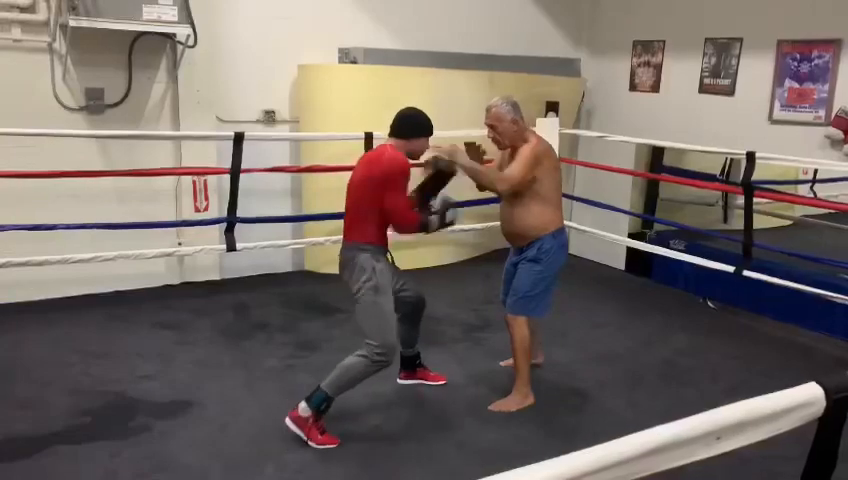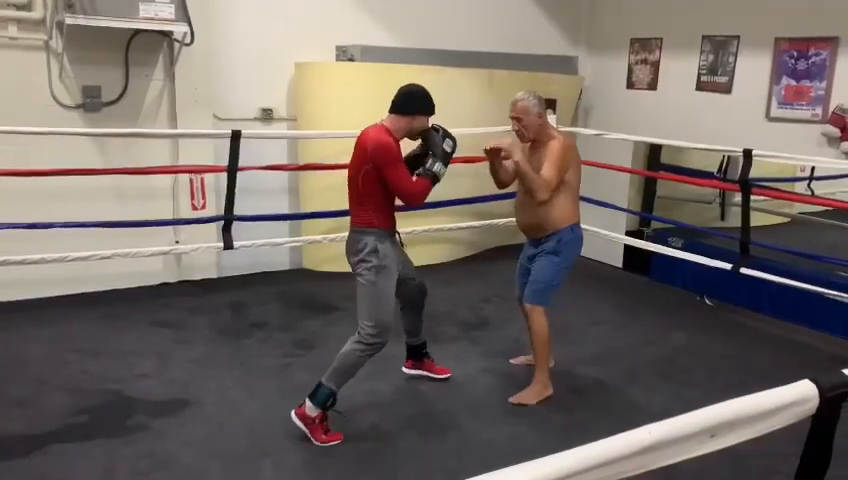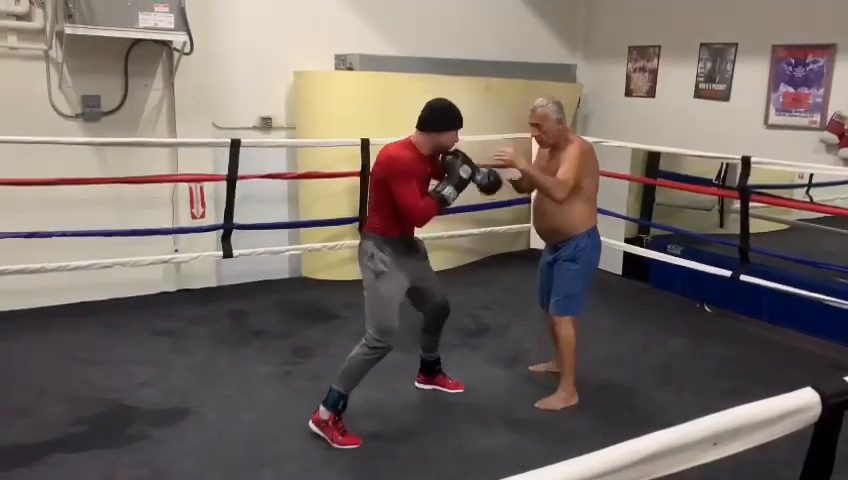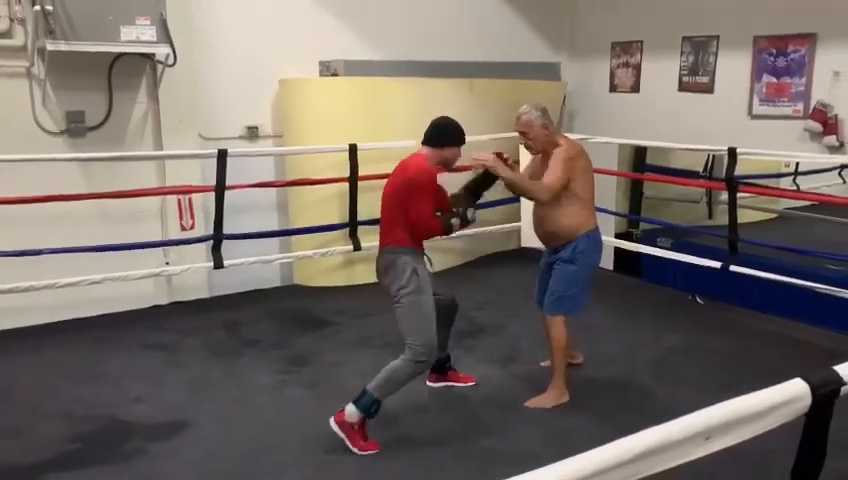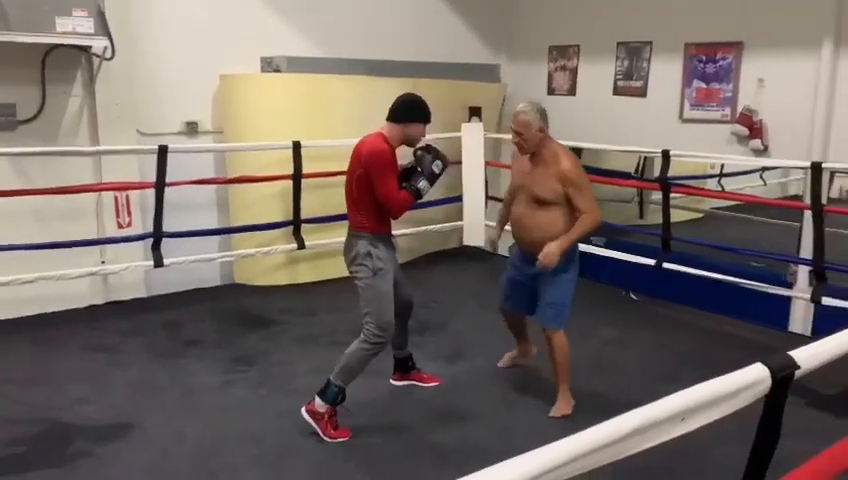
dt=1s
person 1, frame 1
left shoulder: (374, 158)
right shoulder: (396, 163)
right elbow: (404, 221)
left wrist: (435, 185)
right wrist: (439, 217)
left hip: (370, 257)
right hip: (366, 260)
left knee: (413, 302)
right knee: (380, 350)
left ankle: (410, 368)
right ankle: (306, 412)
person 1, frame 2
left shoulder: (379, 136)
right shoulder: (382, 143)
right elbow: (412, 196)
left wrist: (422, 153)
right wrist: (439, 159)
left hip: (383, 238)
right hip: (372, 243)
left knee: (415, 291)
right knee: (373, 334)
left ankle: (416, 358)
right ankle: (312, 409)
person 1, frame 3
left shoulder: (429, 156)
right shoulder: (396, 158)
left elbow: (441, 172)
right elbow: (418, 215)
left wrist: (477, 174)
right wrist: (453, 184)
left hip: (408, 246)
right hip: (382, 251)
left knee: (438, 307)
right knee: (380, 339)
left ankle: (429, 373)
right ankle: (327, 413)
person 1, frame 4
left shoulder: (413, 166)
right shoulder: (422, 171)
left elbow: (440, 208)
right elbow: (424, 227)
left wrist: (479, 184)
right wrist: (460, 216)
left hip: (400, 259)
right hip: (403, 263)
left knee: (447, 306)
right knee: (420, 354)
left ankle: (441, 371)
right ankle: (352, 416)
person 1, frame 5
left shoulder: (380, 146)
right shoulder: (377, 151)
right elbow: (394, 206)
left wrist: (413, 171)
right wrist: (425, 177)
left hip: (380, 242)
right hip: (369, 246)
left knee: (403, 304)
right knee: (378, 332)
left ankle: (404, 369)
right ankle: (321, 406)
person 2, frame 1
left shoulder: (534, 150)
right shoulder: (510, 150)
left elbow: (502, 184)
right elbow: (486, 183)
left wrist: (461, 161)
right wrist: (475, 161)
left hip: (545, 246)
right hip: (523, 245)
left knee: (516, 314)
right knee: (510, 302)
left ankle: (522, 392)
right ankle: (531, 354)
person 2, frame 2
left shoulder: (558, 145)
right shoulder: (526, 144)
left elbow: (542, 193)
right elbow: (504, 182)
left wrist: (519, 159)
right wrist: (495, 160)
left hip: (559, 240)
right hip: (535, 239)
left knee: (534, 306)
right knee: (526, 300)
left ankle: (541, 383)
right ankle: (541, 354)
person 2, frame 3
left shoulder: (577, 150)
right shoulder: (546, 150)
left elbow: (559, 191)
right elbow: (525, 188)
left wrist: (523, 165)
right wrist: (515, 171)
left hip: (578, 245)
right hip: (554, 244)
left knee: (561, 314)
right knee: (549, 307)
left ankle: (567, 391)
right ankle: (560, 361)
person 2, frame 4
left shoulder: (566, 154)
right shoulder: (543, 154)
left elbow: (542, 195)
right elbow: (525, 188)
left wrist: (502, 171)
right wrist: (507, 171)
left hip: (579, 246)
right hip: (556, 245)
left knee: (554, 313)
right knee: (546, 304)
left ankle: (558, 389)
right ankle: (570, 353)
person 2, frame 5
left shoulder: (565, 165)
right shoulder: (521, 156)
left elbow: (592, 215)
left wrist: (560, 245)
right wrist: (499, 226)
left hip: (556, 260)
right hip: (521, 253)
left knee: (552, 328)
right knee: (510, 309)
left ankle: (565, 394)
right ankle: (523, 348)
